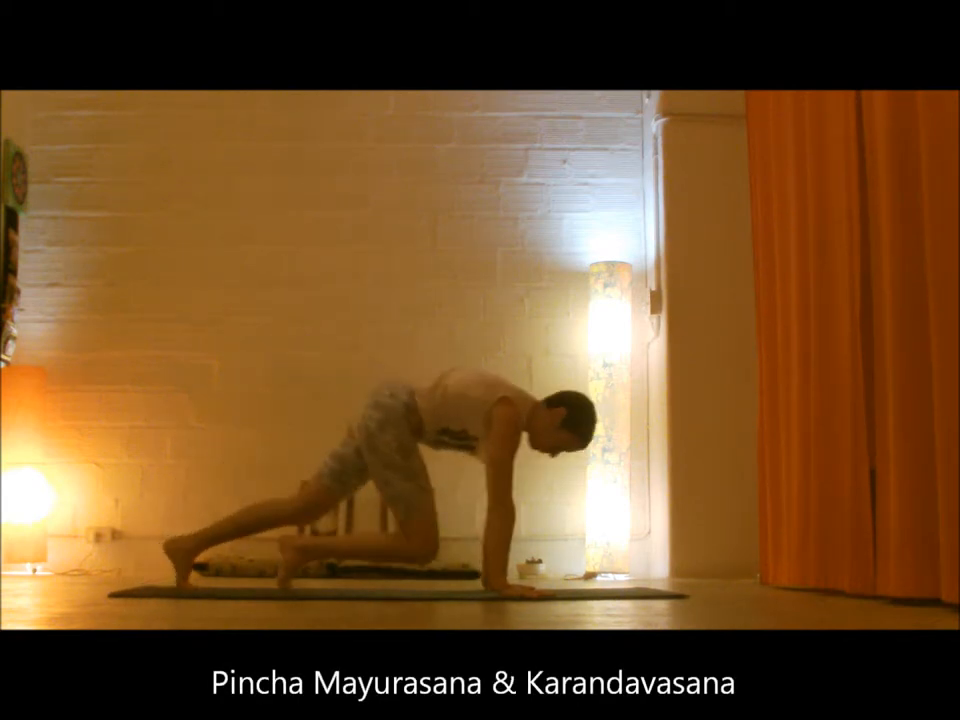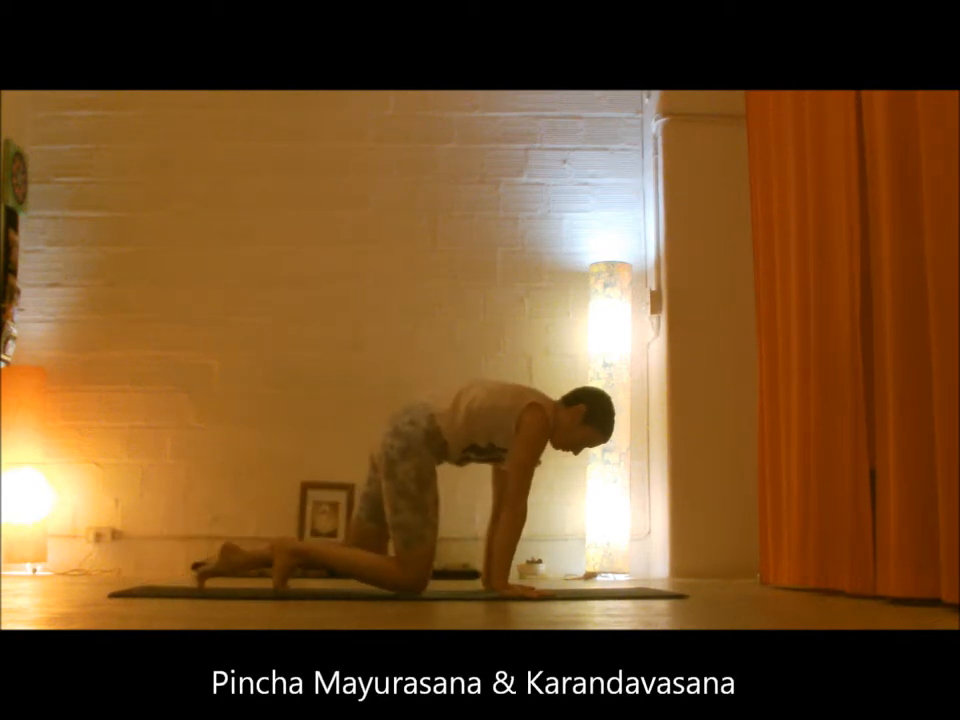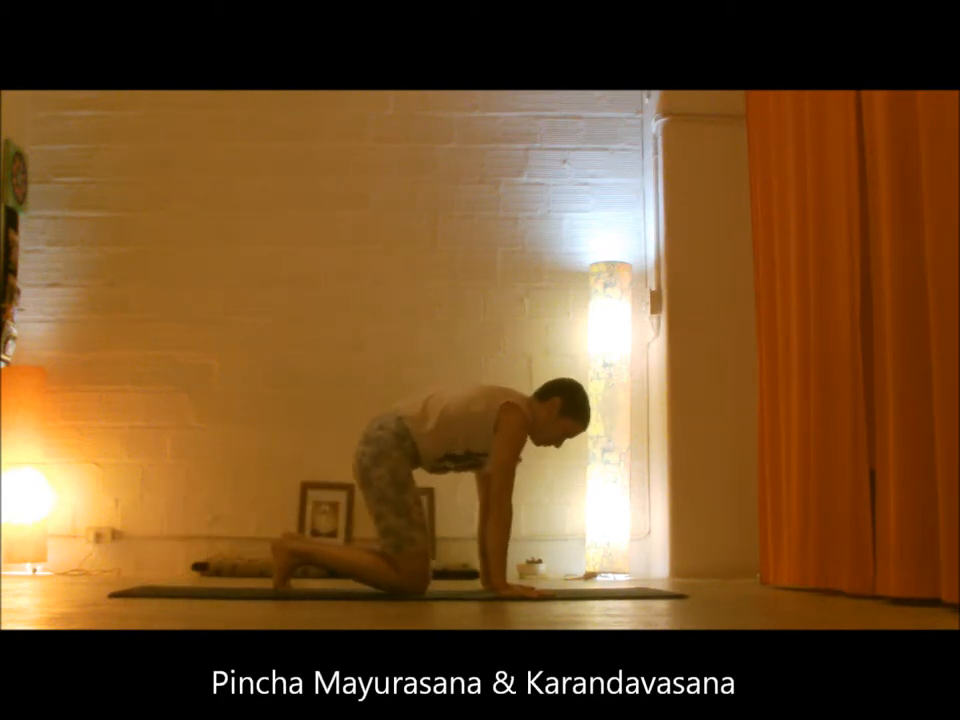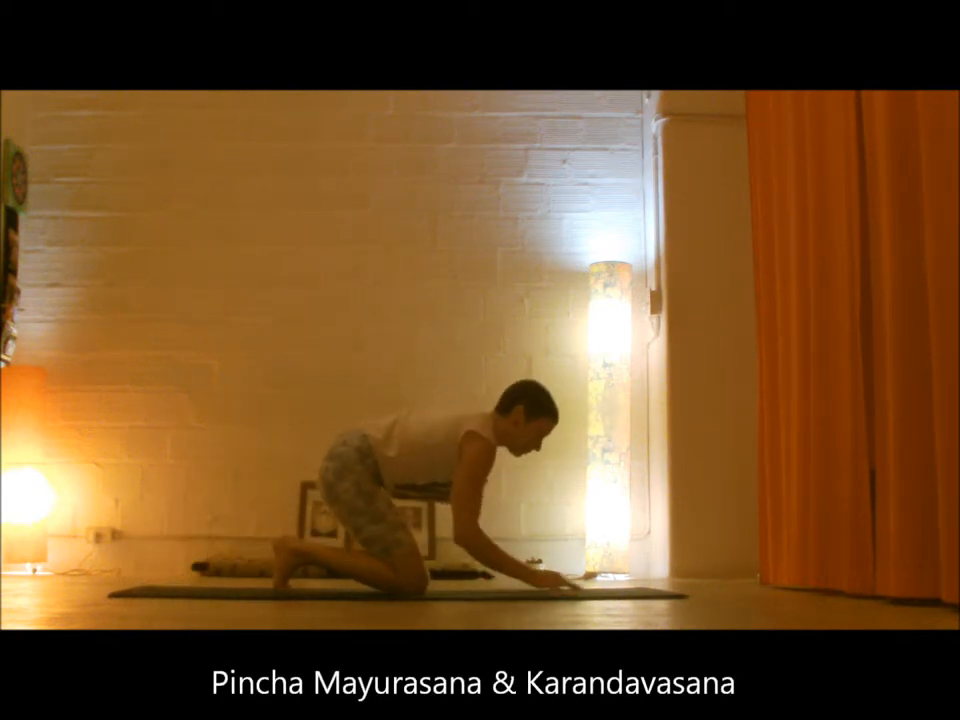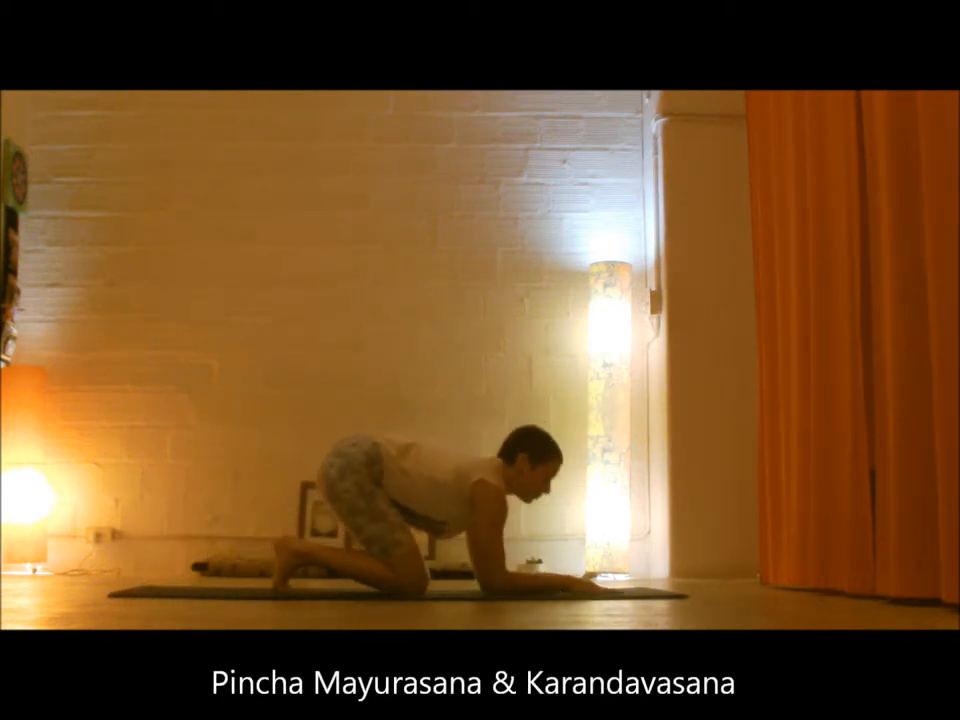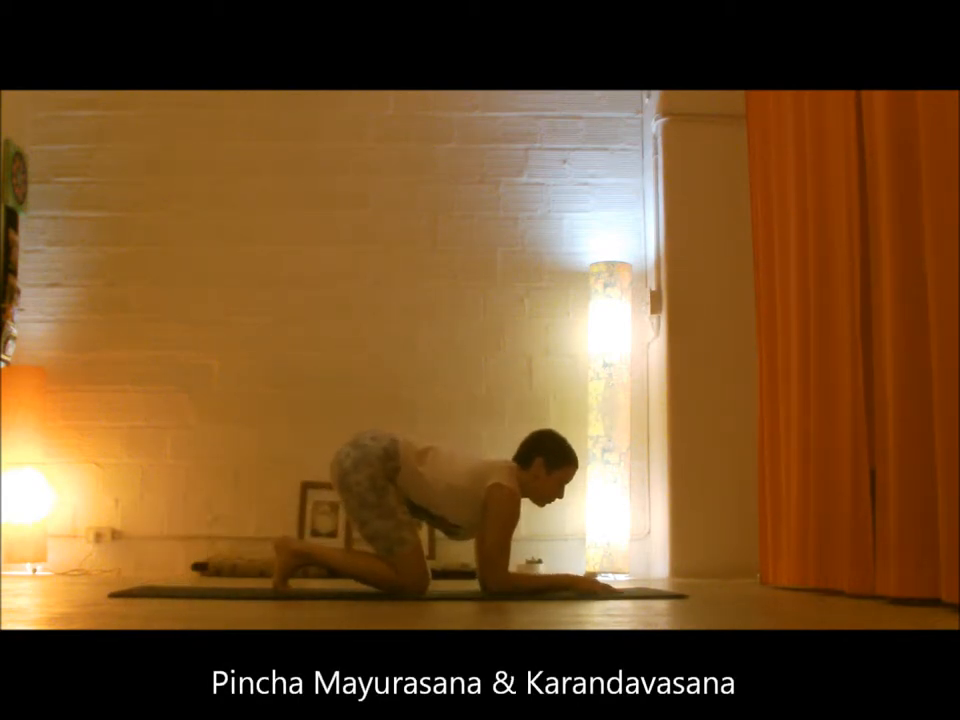
dt=0.5s
person 1, frame 1
left shoulder: (508, 414)
right shoulder: (510, 413)
left elbow: (497, 504)
right elbow: (501, 504)
left wrist: (490, 575)
right wrist: (498, 581)
left hip: (386, 416)
right hip: (392, 418)
left knee: (302, 505)
right knee: (421, 546)
left ankle: (189, 545)
right ankle: (303, 547)
person 1, frame 2
left shoulder: (516, 421)
right shoulder: (539, 418)
left elbow: (501, 507)
right elbow: (514, 507)
left wrist: (490, 577)
right wrist: (500, 582)
left hip: (406, 433)
right hip: (416, 445)
left knee: (359, 553)
right knee: (411, 579)
left ankle: (243, 558)
right ankle: (297, 550)
person 1, frame 3
left shoulder: (497, 419)
right shoulder: (517, 416)
left elbow: (488, 507)
right elbow: (499, 504)
left wrist: (489, 578)
right wrist: (500, 583)
left hip: (382, 445)
right hip: (387, 450)
left knee: (409, 567)
right knee: (412, 580)
left ankle: (300, 547)
right ankle: (297, 552)
person 1, frame 4
left shoulder: (476, 436)
right shoulder: (480, 443)
left elbow: (464, 525)
right elbow: (464, 531)
left wrist: (516, 572)
right wrist: (529, 574)
left hip: (352, 460)
right hip: (352, 466)
left knee: (403, 570)
right knee: (411, 582)
left ankle: (299, 551)
right ankle: (299, 551)
person 1, frame 5
left shoulder: (484, 477)
right shoulder: (490, 491)
left elbow: (487, 575)
right elbow: (494, 579)
left wrist: (560, 583)
right wrist: (568, 582)
left hip: (352, 461)
right hip: (354, 468)
left knee: (406, 575)
right knee: (412, 582)
left ankle: (299, 552)
right ankle: (300, 552)
person 1, frame 6
left shoulder: (496, 480)
right shoulder: (505, 493)
left elbow: (488, 577)
right elbow: (496, 581)
left wrist: (563, 584)
right wrist: (570, 581)
left hip: (368, 457)
right hip: (369, 462)
left knee: (408, 575)
right knee: (413, 583)
left ankle: (299, 553)
right ankle: (300, 552)
